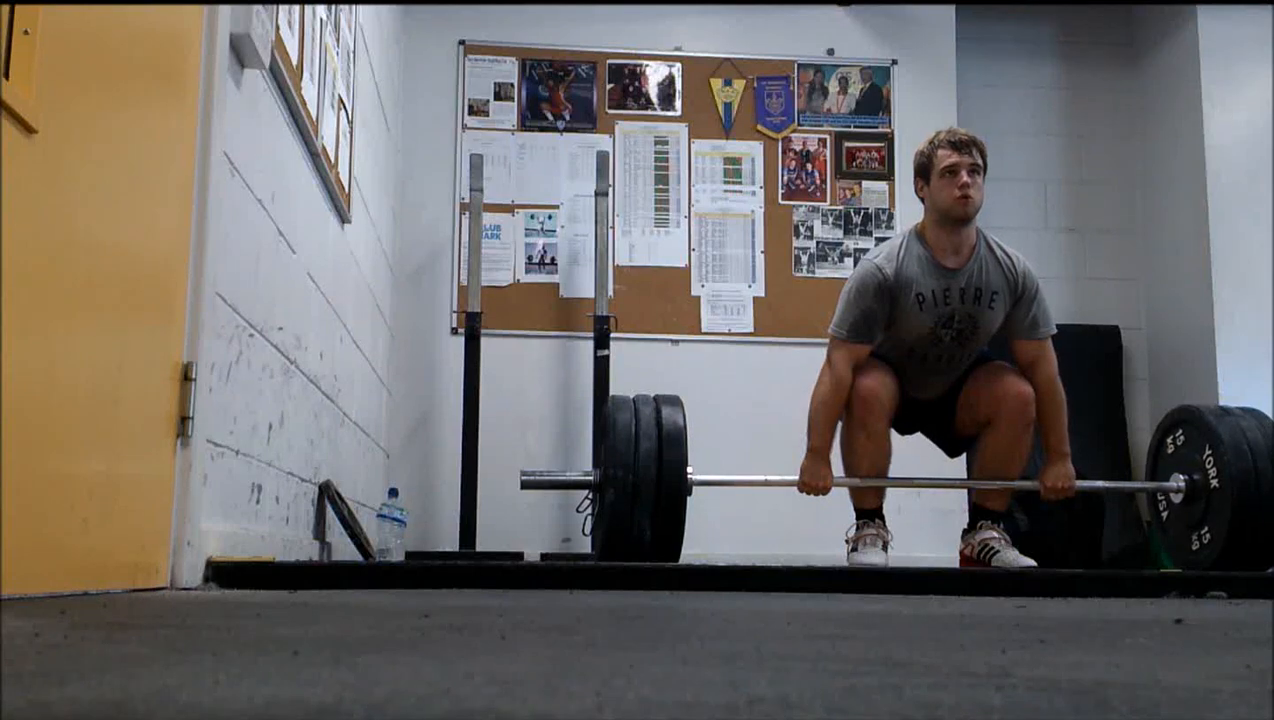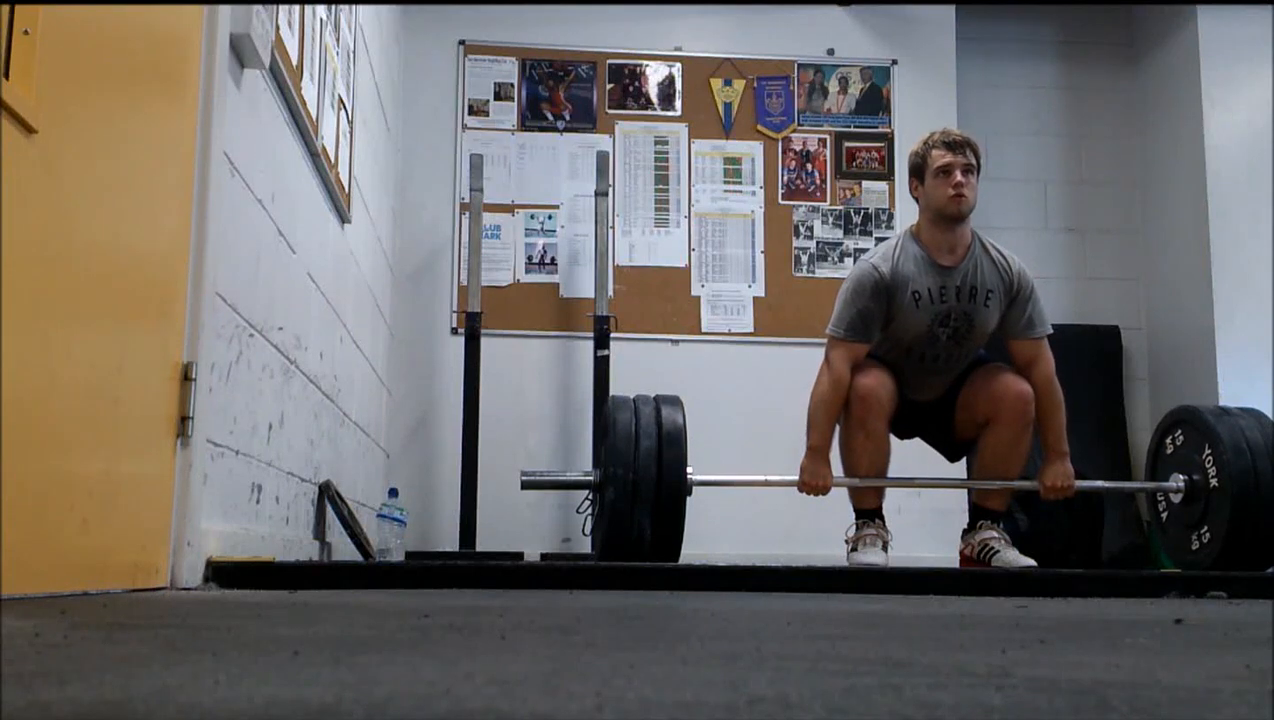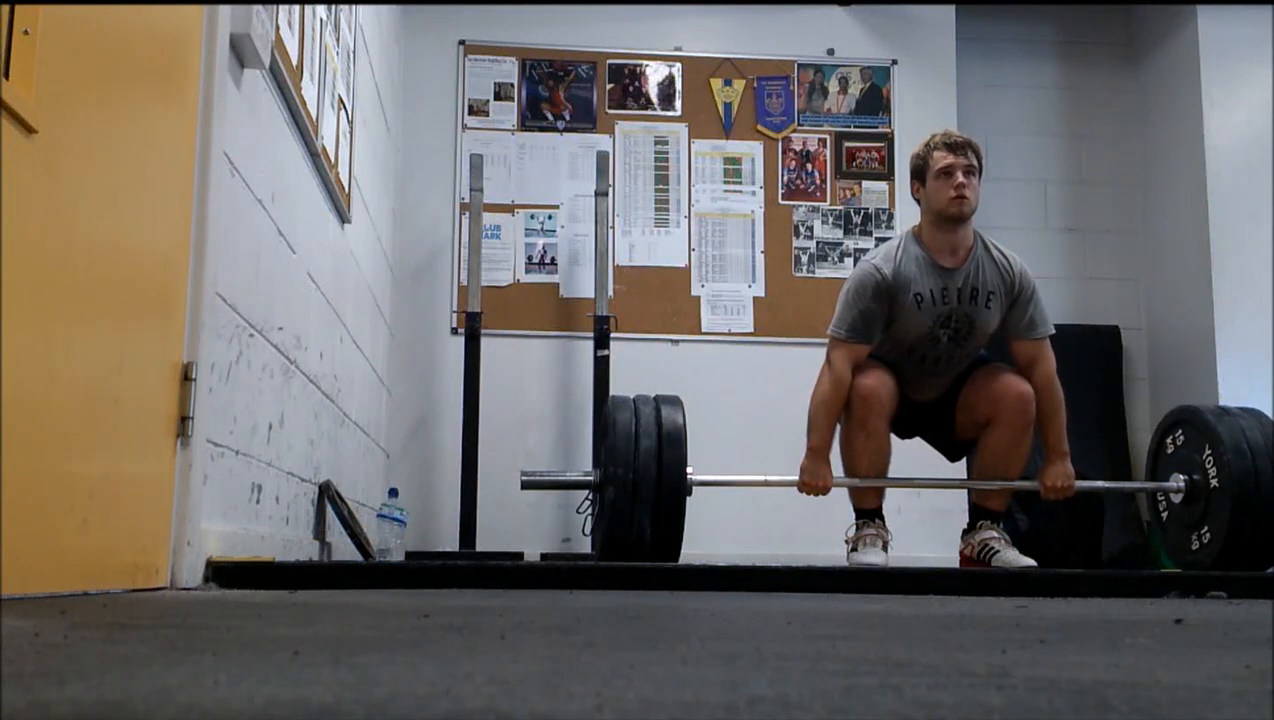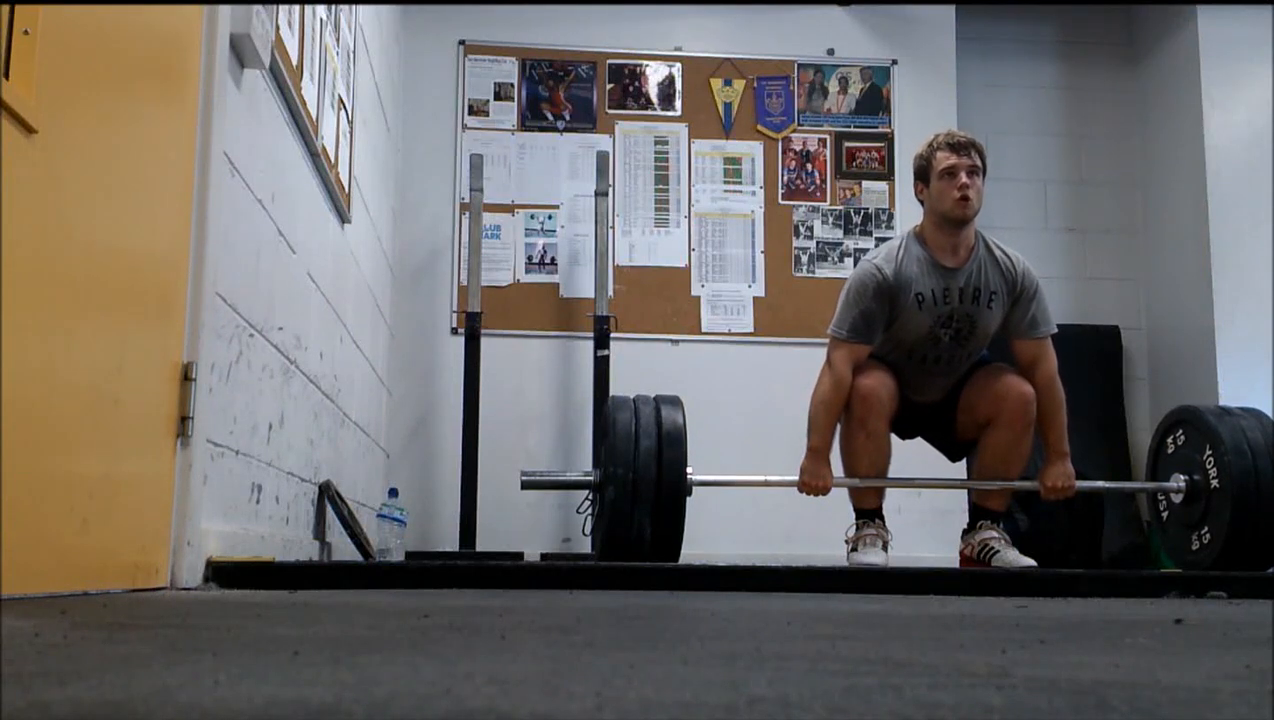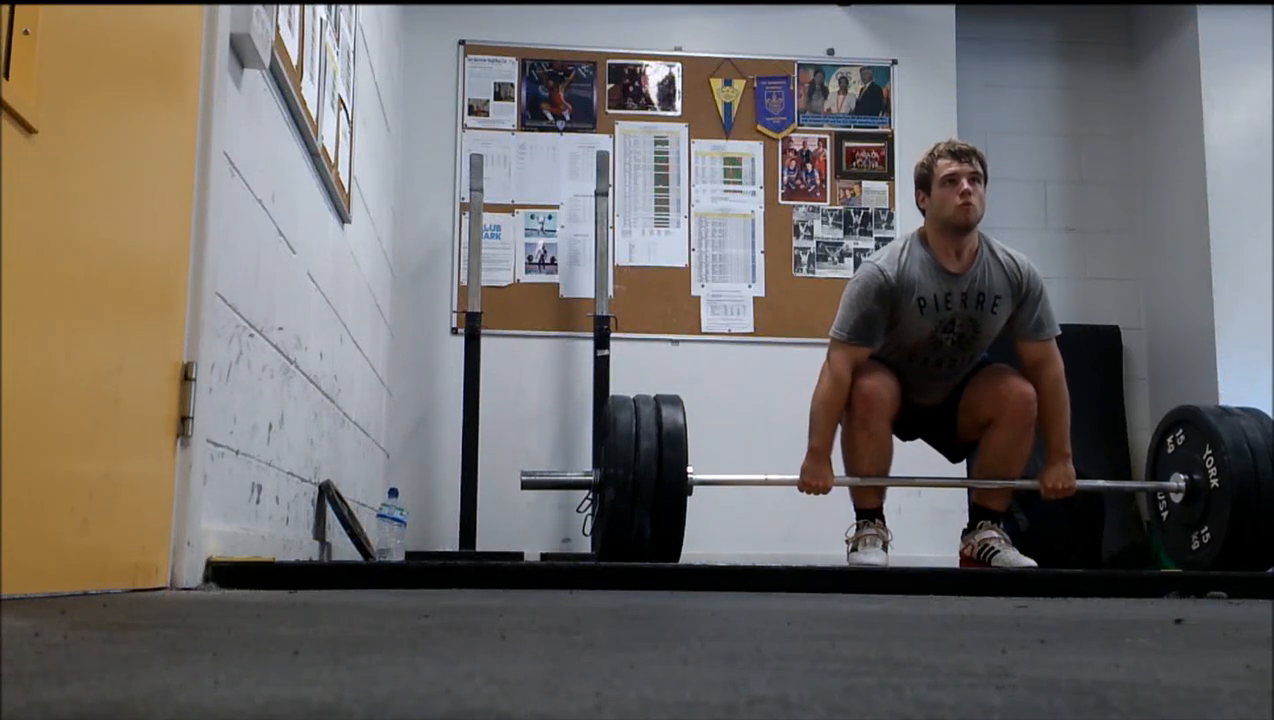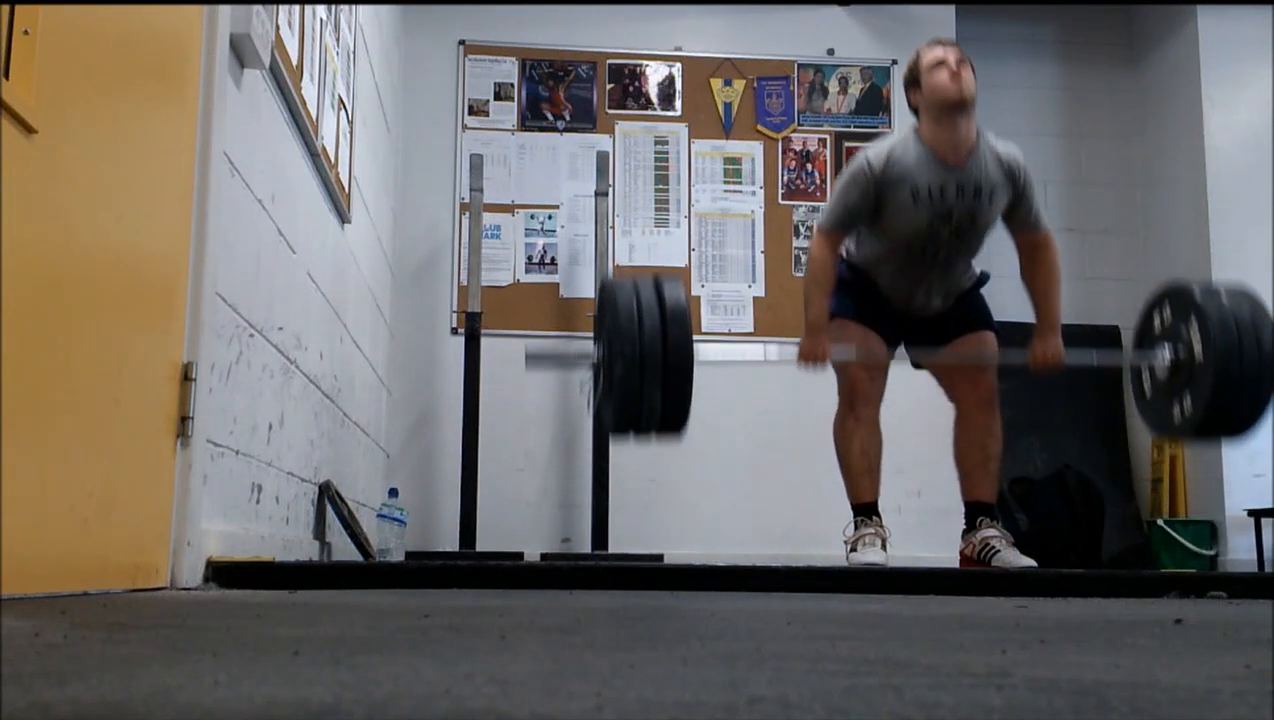
dt=0.5s
person 1, frame 1
left shoulder: (1012, 272)
right shoulder: (884, 269)
left elbow: (1041, 365)
right elbow: (839, 365)
left wrist: (1058, 458)
right wrist: (816, 456)
left hip: (957, 388)
right hip: (891, 382)
left knee: (1018, 395)
right knee: (867, 390)
left ankle: (983, 533)
right ankle: (869, 529)
person 1, frame 2
left shoulder: (1006, 272)
right shoulder: (880, 269)
left elbow: (1038, 365)
right elbow: (838, 364)
left wrist: (1057, 457)
right wrist: (816, 456)
left hip: (955, 394)
right hip: (888, 389)
left knee: (1017, 395)
right knee: (865, 389)
left ankle: (984, 533)
right ankle: (868, 529)
person 1, frame 3
left shoulder: (1008, 272)
right shoulder: (882, 270)
left elbow: (1040, 365)
right elbow: (838, 365)
left wrist: (1058, 457)
right wrist: (816, 456)
left hip: (955, 393)
right hip: (889, 388)
left knee: (1017, 395)
right knee: (866, 390)
left ankle: (983, 532)
right ankle: (868, 529)
person 1, frame 4
left shoulder: (1011, 272)
right shoulder: (882, 270)
left elbow: (1041, 366)
right elbow: (839, 365)
left wrist: (1058, 458)
right wrist: (816, 456)
left hip: (957, 393)
right hip: (889, 388)
left knee: (1019, 397)
right knee: (866, 391)
left ankle: (982, 533)
right ankle: (868, 530)
person 1, frame 5
left shoulder: (1015, 273)
right shoulder: (886, 272)
left elbow: (1045, 365)
right elbow: (839, 366)
left wrist: (1059, 458)
right wrist: (817, 457)
left hip: (957, 395)
right hip: (889, 390)
left knee: (1019, 396)
right knee: (868, 391)
left ankle: (983, 533)
right ankle: (868, 530)
person 1, frame 6
left shoulder: (1005, 164)
right shoulder: (884, 163)
left elbow: (1037, 244)
right elbow: (826, 240)
left wrist: (1049, 330)
right wrist: (816, 328)
left hip: (948, 296)
right hip: (869, 290)
left knee: (979, 391)
right knee: (859, 385)
left ankle: (982, 530)
right ankle: (866, 529)
